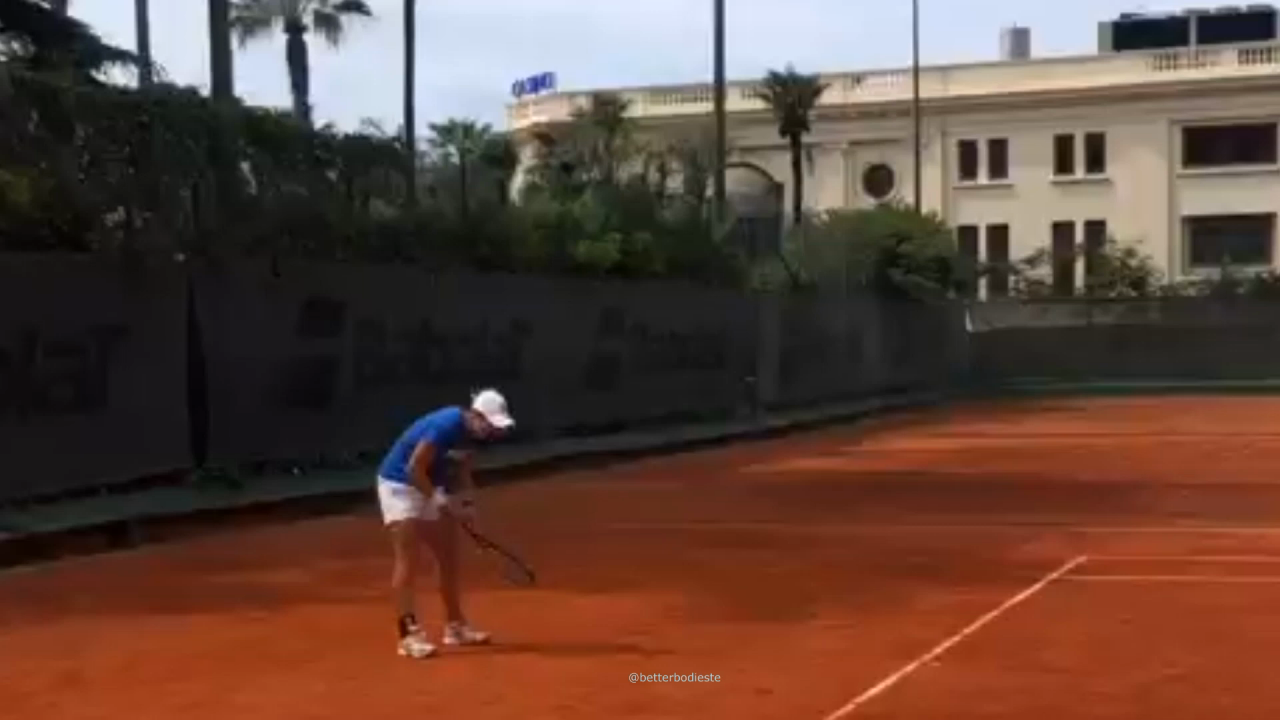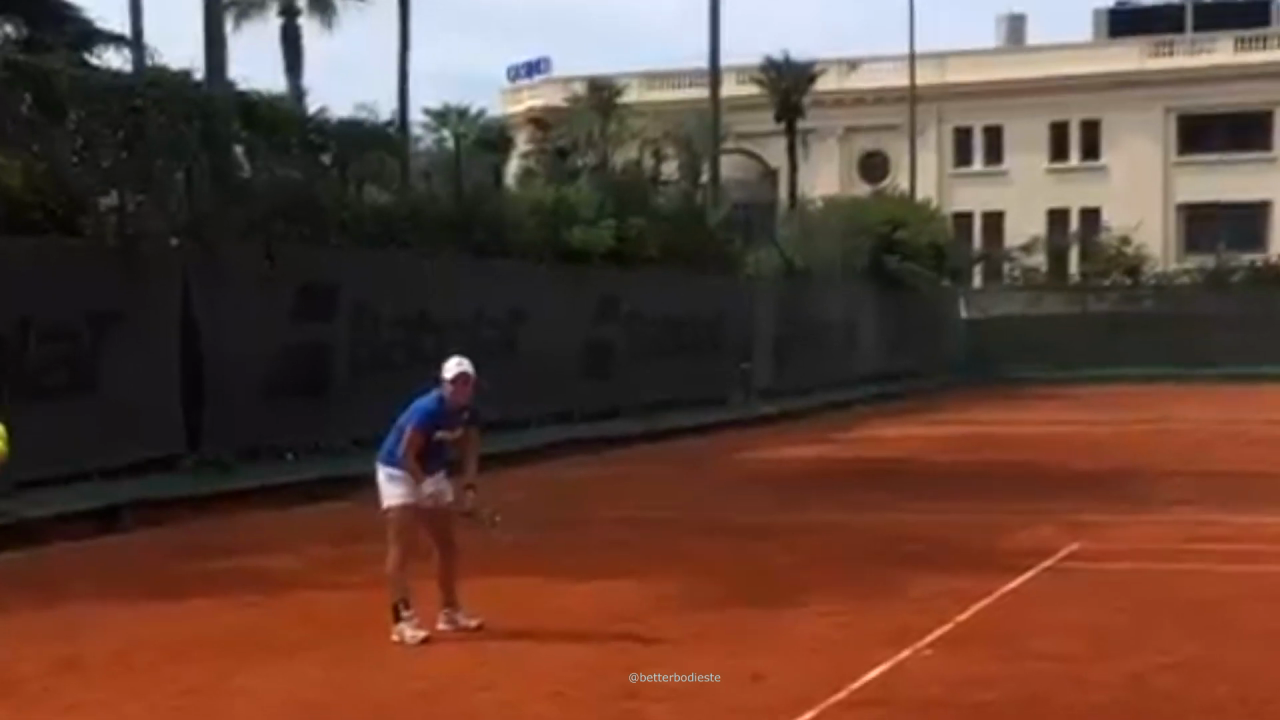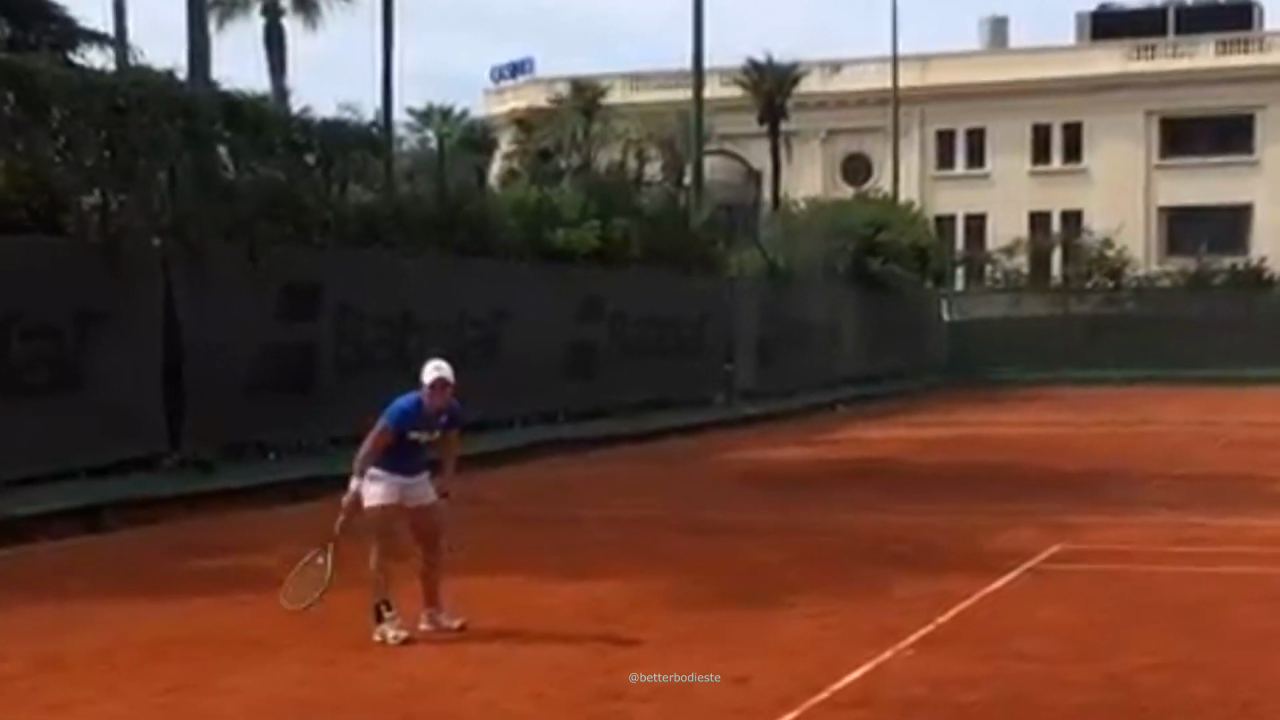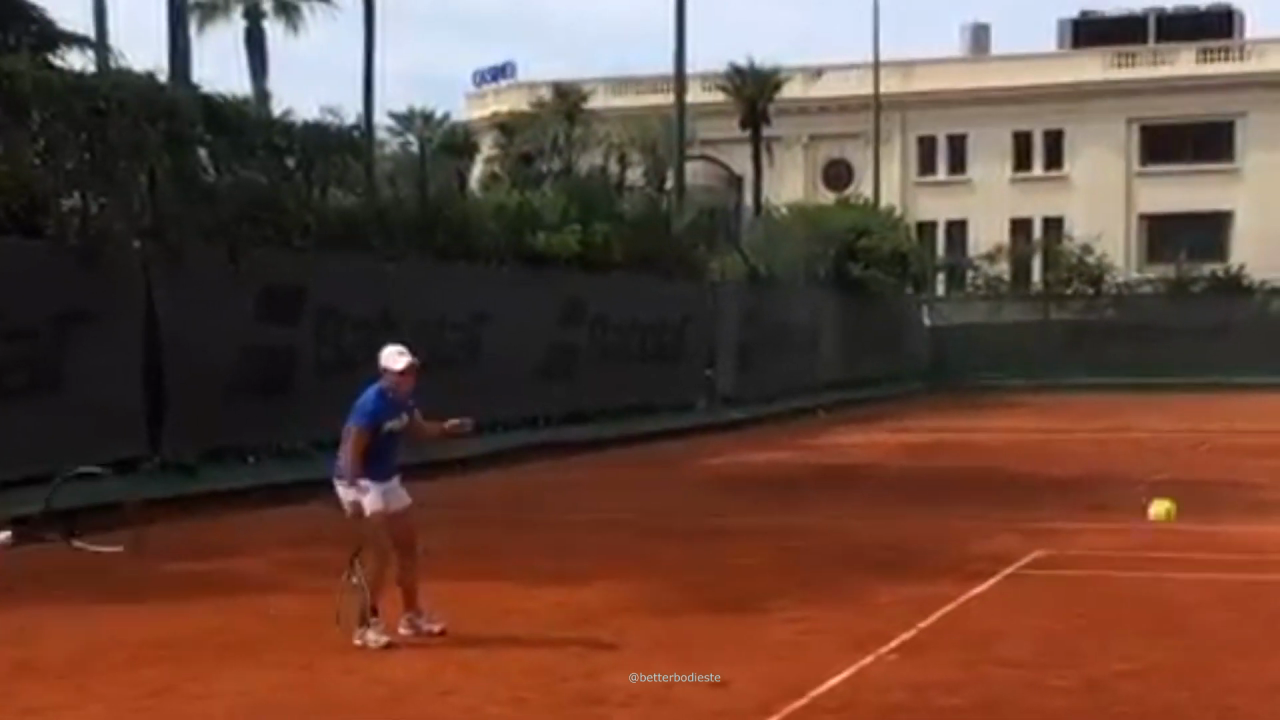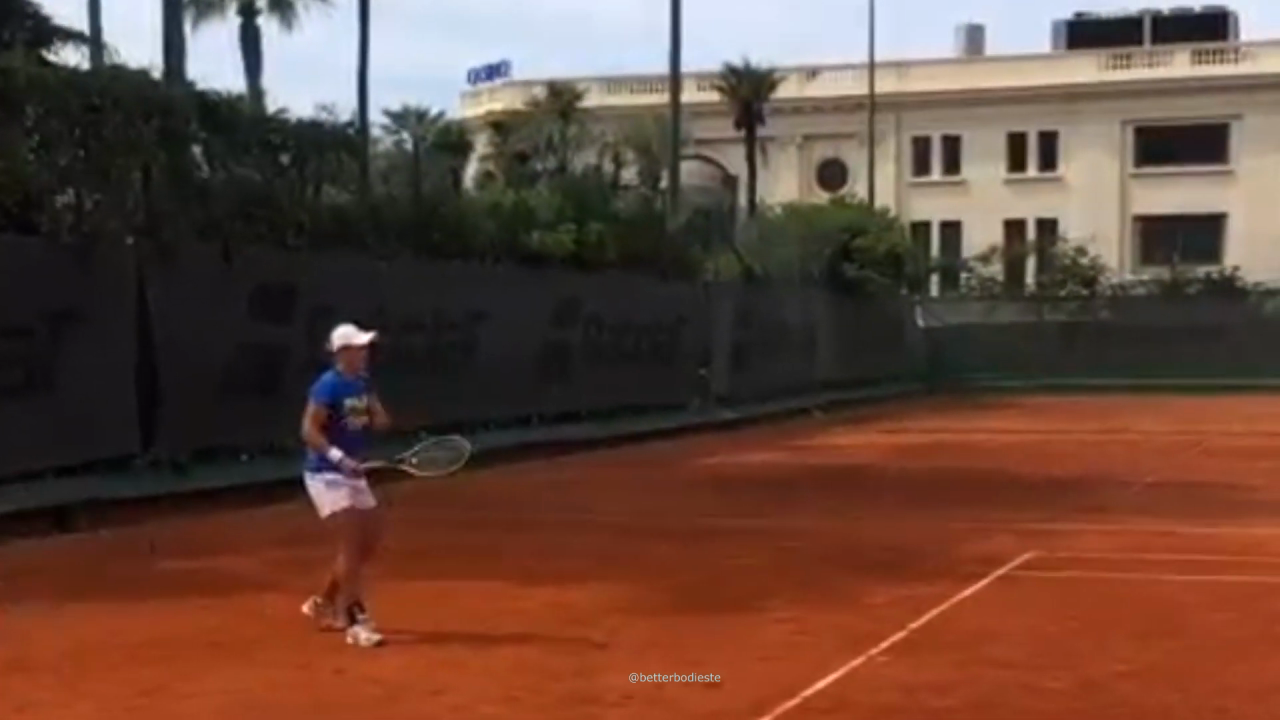
dt=0.5s
person 1, frame 1
left shoulder: (470, 431)
right shoulder: (445, 426)
left elbow: (462, 467)
right elbow: (414, 468)
left wrist: (466, 502)
right wrist: (438, 500)
left hip: (429, 489)
right hip: (399, 485)
left knee: (449, 556)
right knee: (409, 560)
left ankle: (455, 625)
right ankle: (409, 634)
person 1, frame 2
left shoulder: (467, 410)
right shoulder: (428, 409)
left elbow: (468, 446)
right elbow: (405, 455)
left wrist: (469, 484)
right wrist: (428, 489)
left hip: (432, 474)
right hip: (398, 472)
left knee: (448, 543)
right knee: (401, 545)
left ankle: (449, 612)
right ankle: (403, 620)
person 1, frame 3
left shoulder: (451, 412)
right shoulder: (403, 410)
left elbow: (449, 450)
right elbow: (370, 447)
left wrist: (443, 488)
right wrist: (355, 486)
left hip: (416, 476)
right hip: (381, 474)
left knee: (432, 543)
right knee: (383, 545)
left ankle: (432, 612)
right ankle: (384, 620)
person 1, frame 4
left shoulder: (404, 397)
right shoulder: (370, 404)
left elbow: (419, 428)
right elbow: (350, 452)
left wrist: (447, 428)
right wrist: (353, 497)
left hip: (388, 480)
right hip: (360, 482)
left knee: (407, 547)
right knee: (380, 551)
left ankle: (412, 617)
right ankle: (368, 626)
person 1, frame 5
left shoulder: (362, 381)
right shoulder: (328, 385)
left elbow: (383, 419)
right elbow: (309, 430)
left wrist: (367, 420)
right wrist: (339, 458)
left hip: (354, 476)
right hip: (326, 475)
left knee: (368, 544)
right knee: (352, 545)
left ankle: (323, 605)
right ankle: (358, 622)
